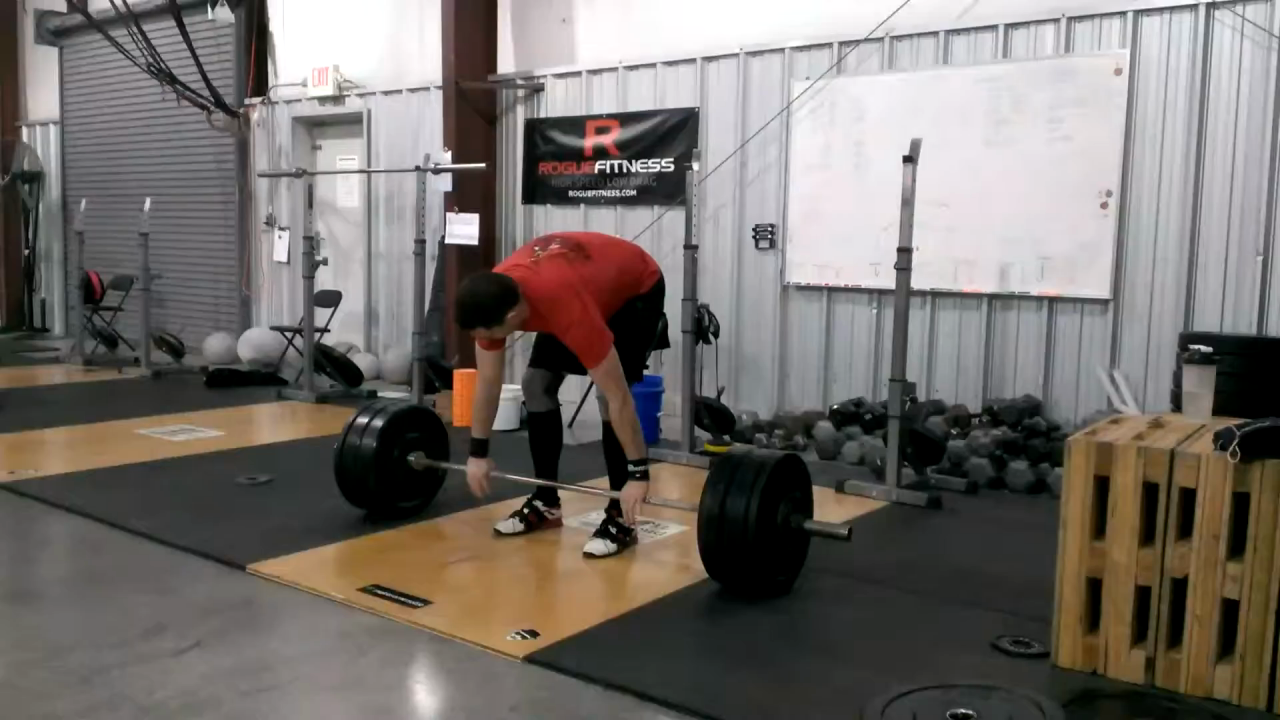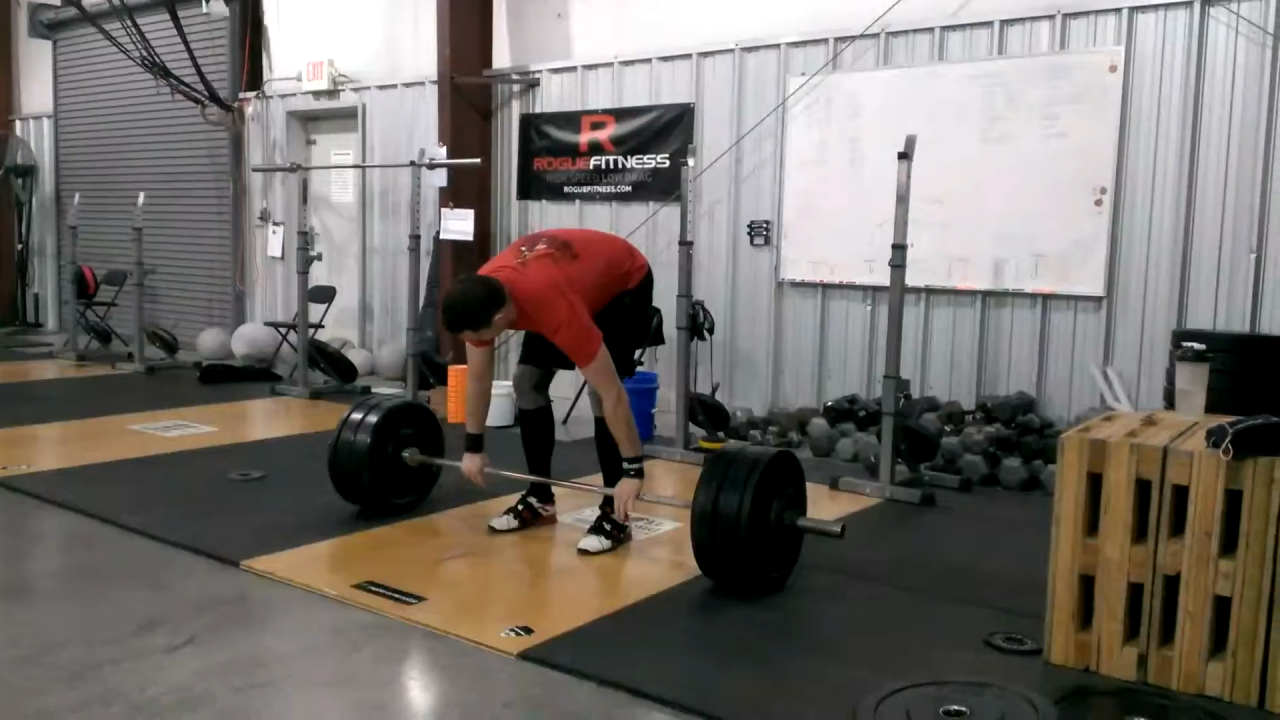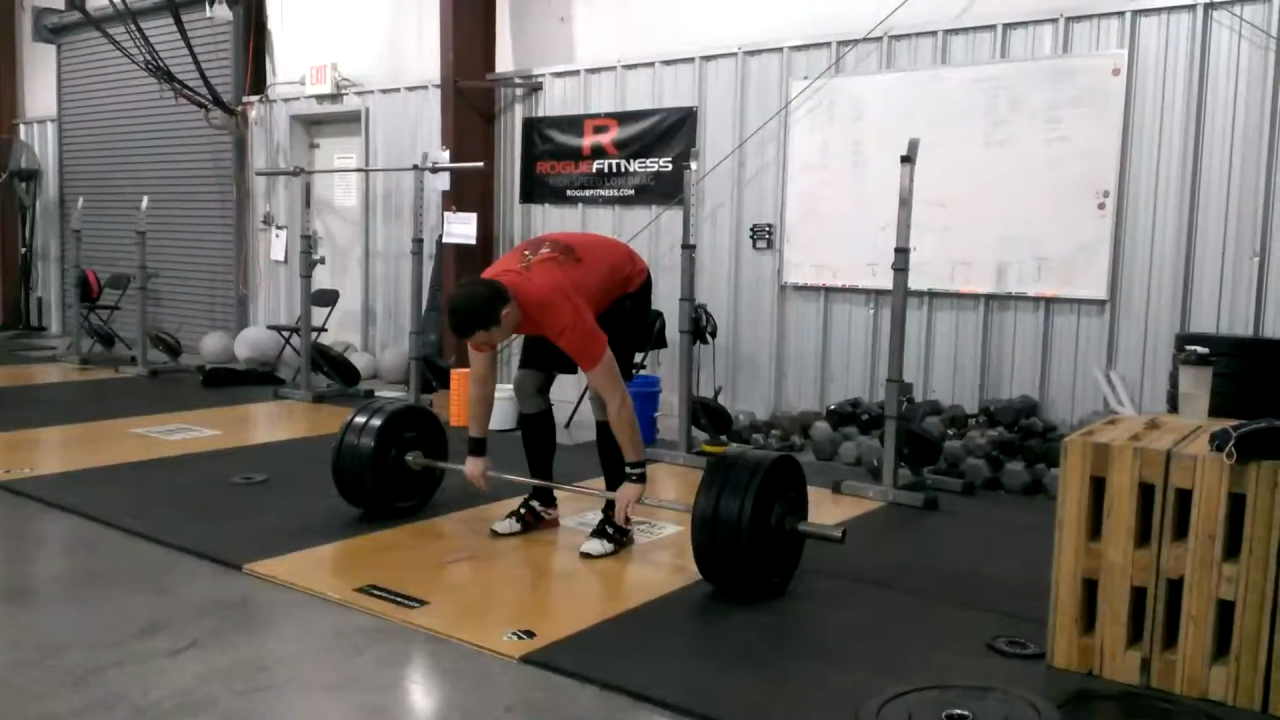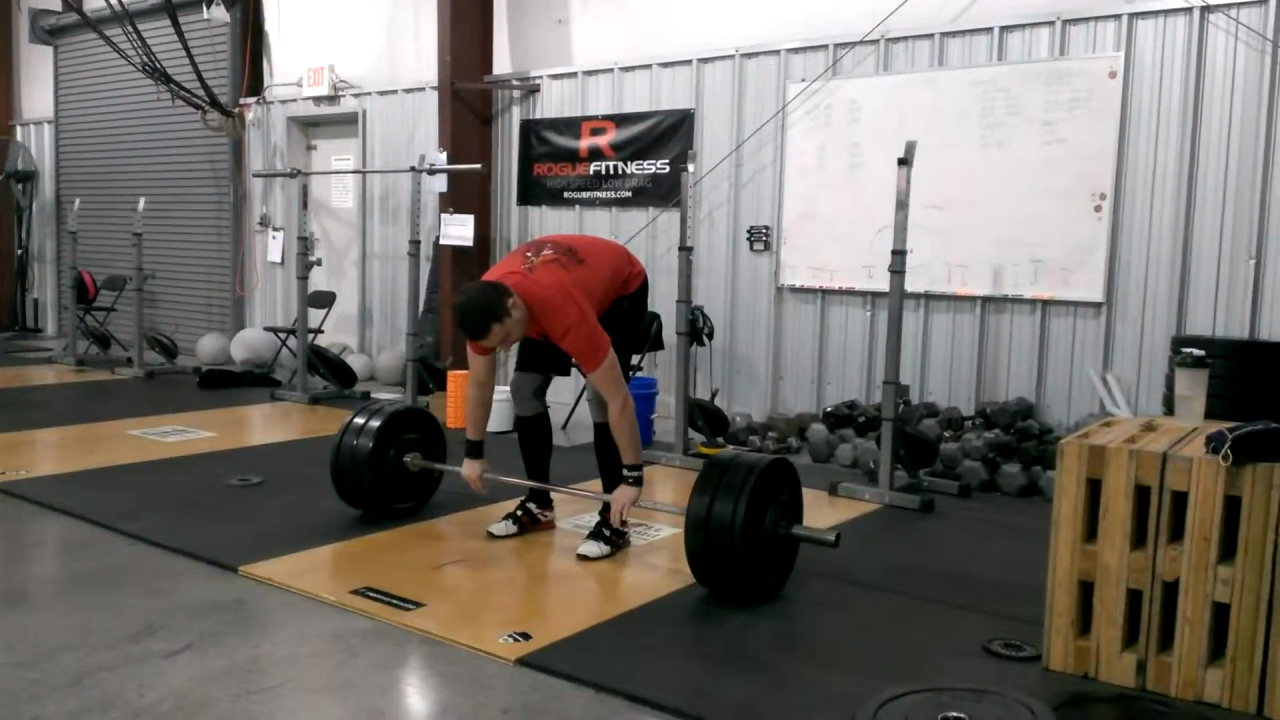
dt=0.2s
person 1, frame 1
left shoulder: (568, 310)
right shoulder: (493, 298)
left elbow: (619, 397)
right elbow: (487, 382)
left wrist: (638, 473)
right wrist: (478, 454)
left hip: (637, 290)
right hip: (590, 277)
left knee: (607, 393)
right knee: (537, 385)
left ankle: (620, 518)
right ankle: (546, 503)
person 1, frame 2
left shoulder: (556, 309)
right shoulder: (480, 297)
left elbow: (612, 394)
right elbow: (478, 379)
left wrist: (633, 470)
right wrist: (473, 447)
left hip: (625, 283)
right hip: (574, 272)
left knee: (598, 391)
right knee: (527, 381)
left ankle: (614, 514)
right ankle: (539, 498)
person 1, frame 3
left shoulder: (562, 313)
right shoulder: (481, 303)
left elbow: (617, 398)
right elbow: (481, 382)
left wrist: (635, 474)
right wrist: (476, 451)
left hip: (624, 287)
left knee: (600, 394)
right knee: (528, 386)
left ankle: (616, 519)
right ankle: (542, 502)
person 1, frame 4
left shoulder: (566, 314)
right shoulder: (484, 307)
left elbow: (619, 399)
right elbow: (480, 385)
left wrist: (632, 477)
right wrist: (473, 454)
left hip: (621, 288)
left knee: (600, 395)
right knee: (525, 388)
left ankle: (613, 521)
right ankle: (539, 504)
